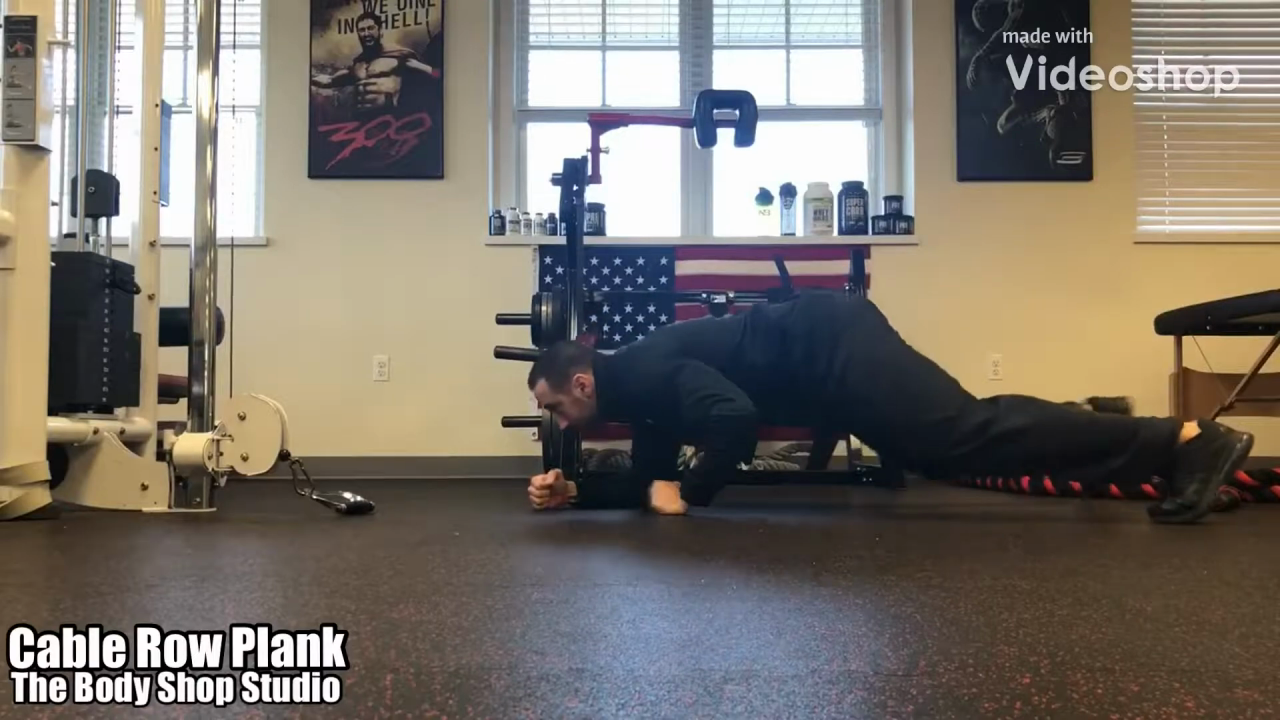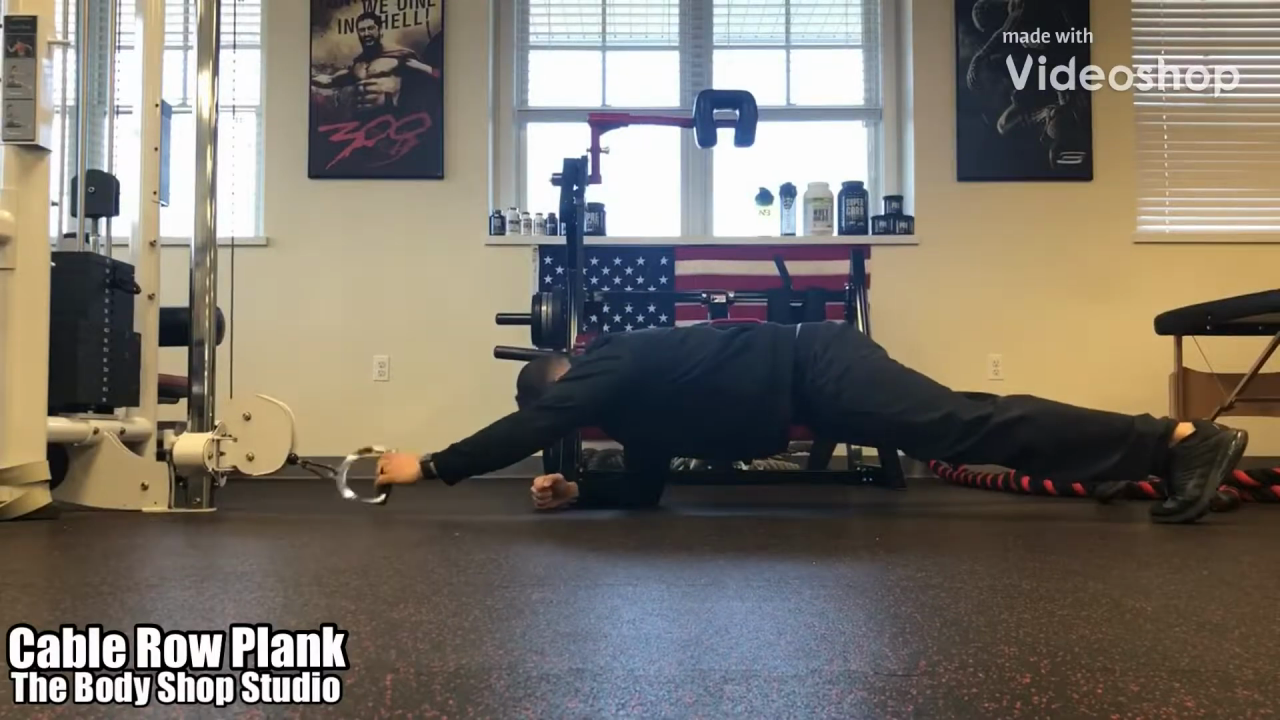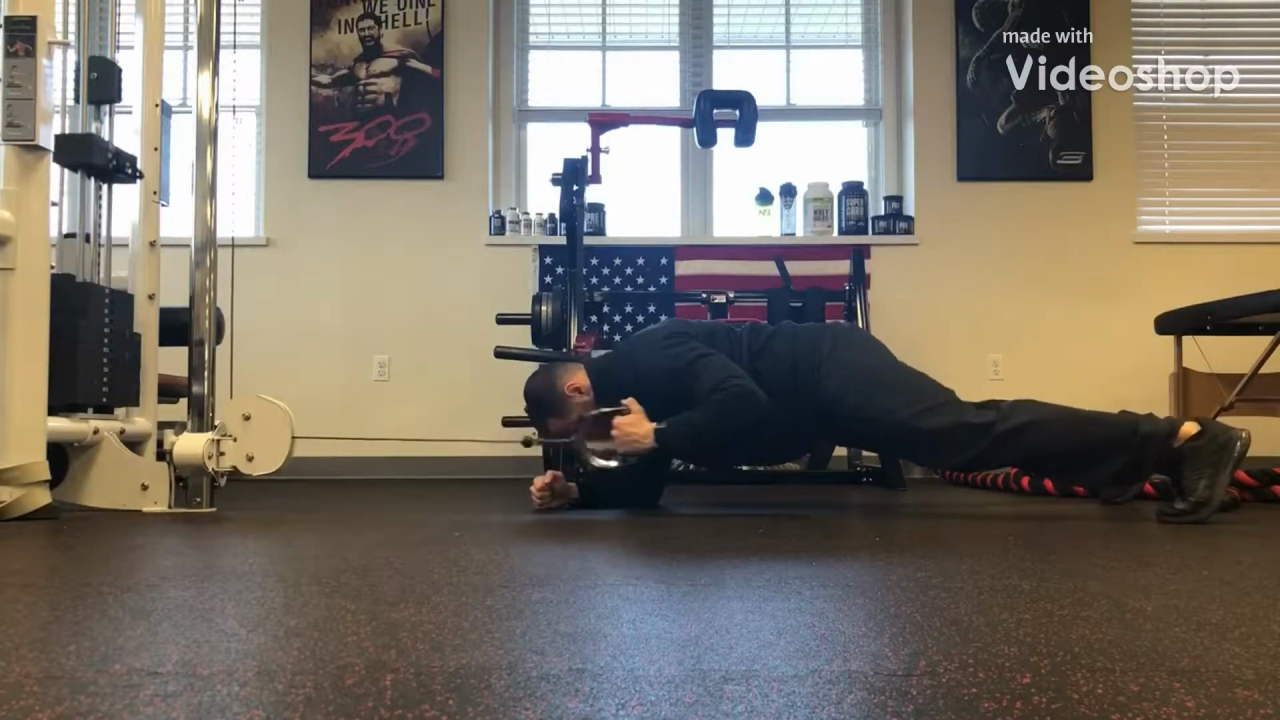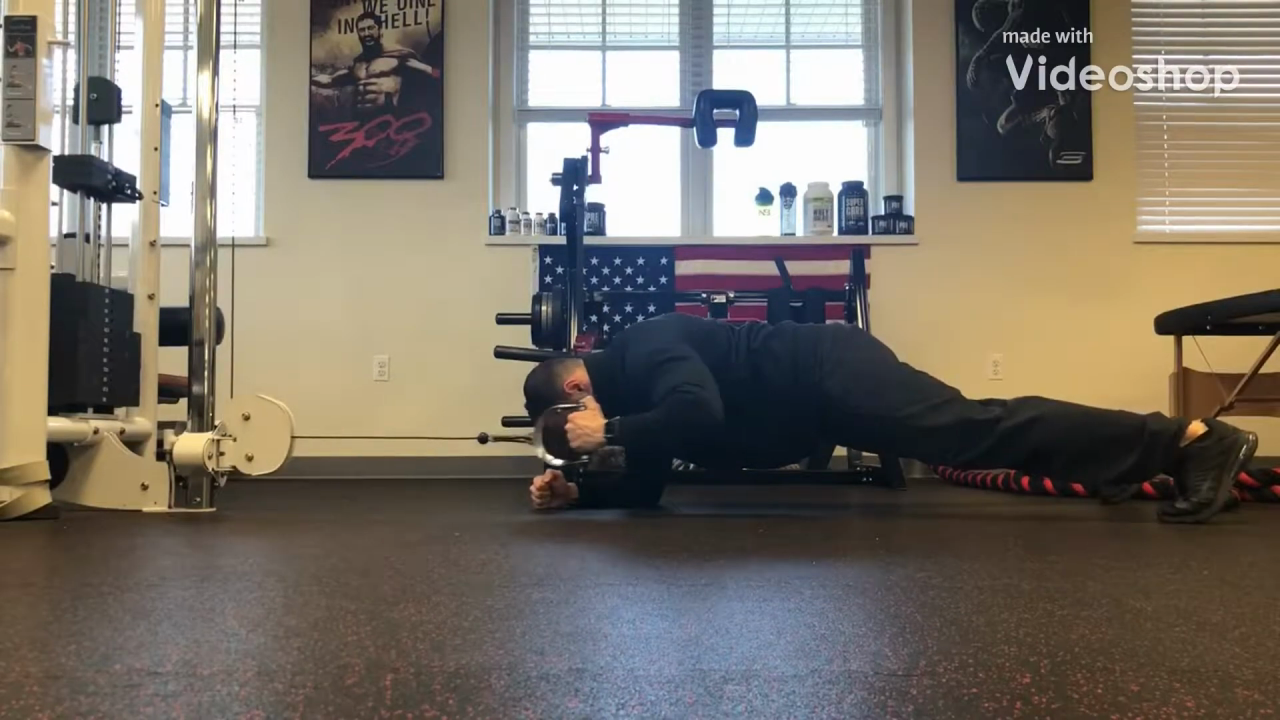
dt=1s
person 1, frame 1
left shoulder: (646, 370)
right shoulder: (640, 395)
left elbow: (737, 417)
right elbow: (649, 480)
left wrist: (688, 495)
right wrist: (574, 490)
left hip: (832, 341)
right hip: (827, 354)
left knee: (968, 432)
right knee: (943, 453)
left ankle: (1185, 441)
right ankle: (1093, 426)
person 1, frame 2
left shoulder: (610, 366)
right shoulder: (631, 399)
left elbow: (531, 426)
right elbow: (646, 489)
left wrist: (428, 466)
right wrist: (577, 491)
left hip: (817, 369)
right hip: (811, 384)
left knee: (963, 428)
right knee: (962, 431)
left ankle: (1178, 439)
right ankle: (1160, 447)
person 1, frame 3
left shoulder: (650, 358)
right shoulder: (632, 393)
left elbow: (745, 402)
right elbow: (642, 489)
left wrist: (655, 435)
right wrist: (575, 490)
left hip: (833, 371)
right hip: (826, 393)
left knee: (970, 434)
right knee: (965, 432)
left ankle: (1182, 440)
right ankle: (1128, 448)
person 1, frame 4
left shoulder: (644, 348)
right shoulder: (628, 394)
left elbow: (702, 410)
right elbow: (644, 487)
left wrist: (611, 432)
right wrist: (574, 490)
left hip: (832, 373)
right hip: (824, 397)
left knee: (978, 432)
right knee: (975, 433)
left ankle: (1188, 439)
right ankle: (1166, 449)
